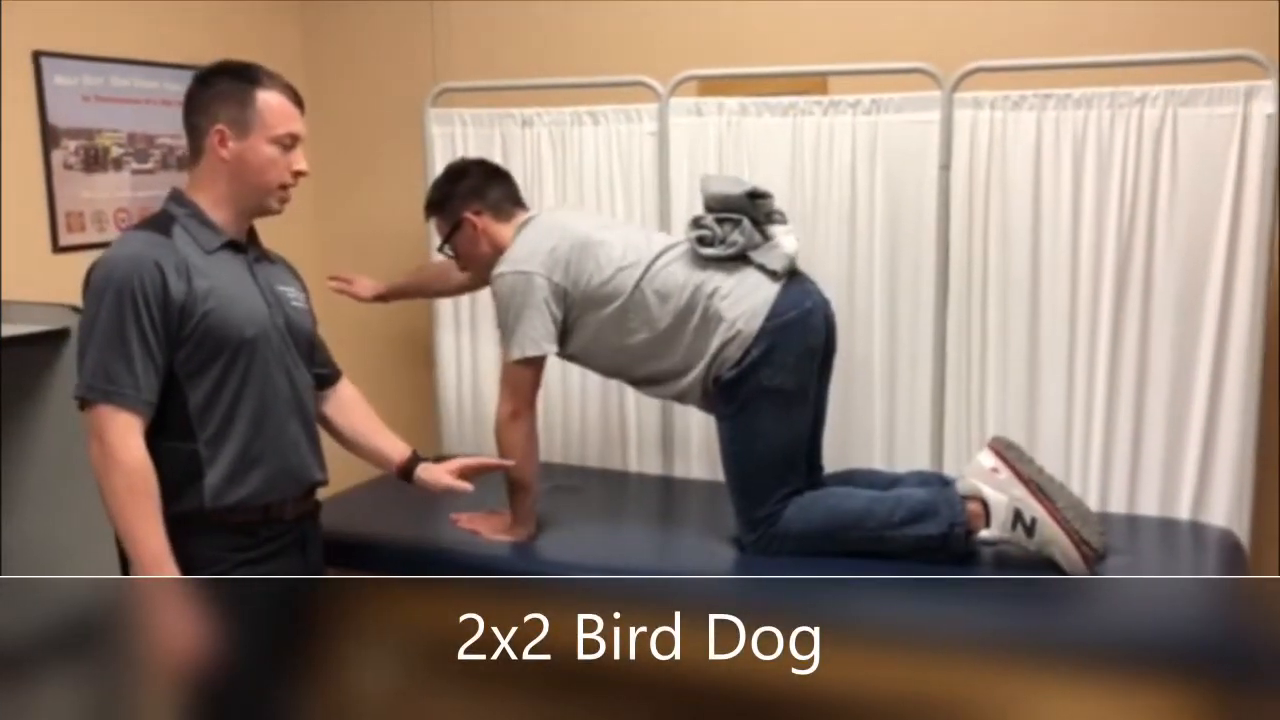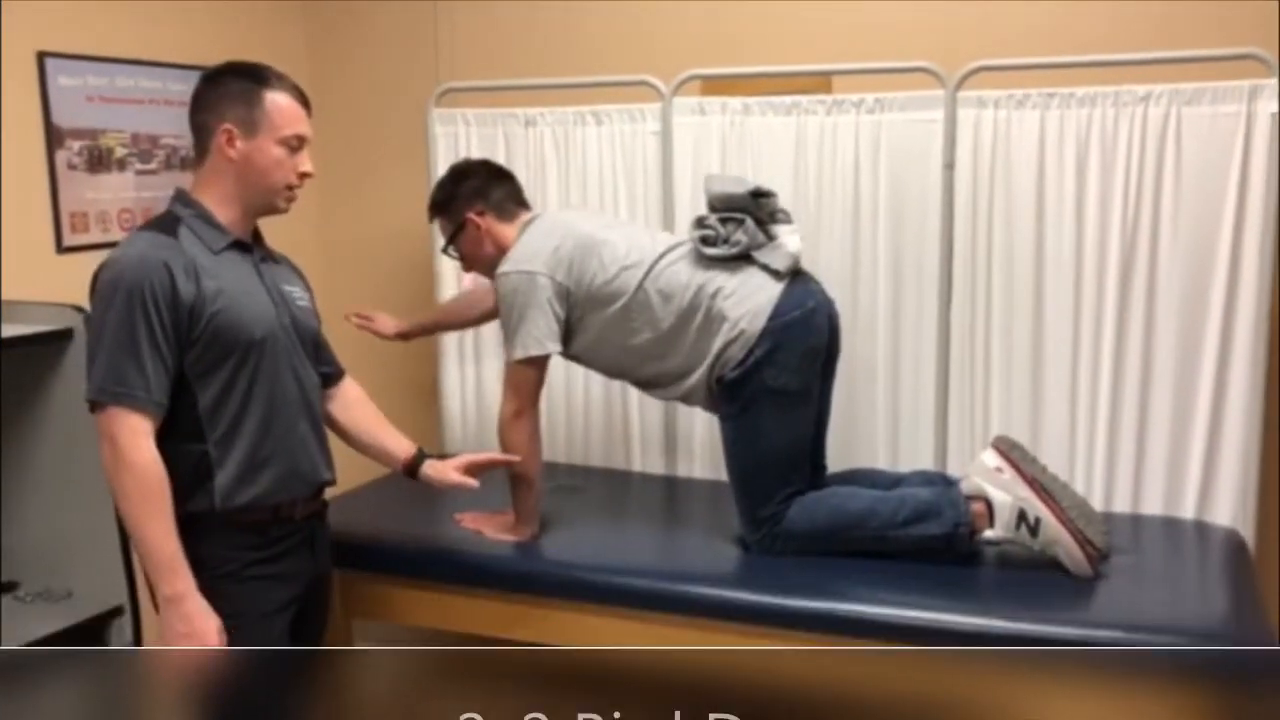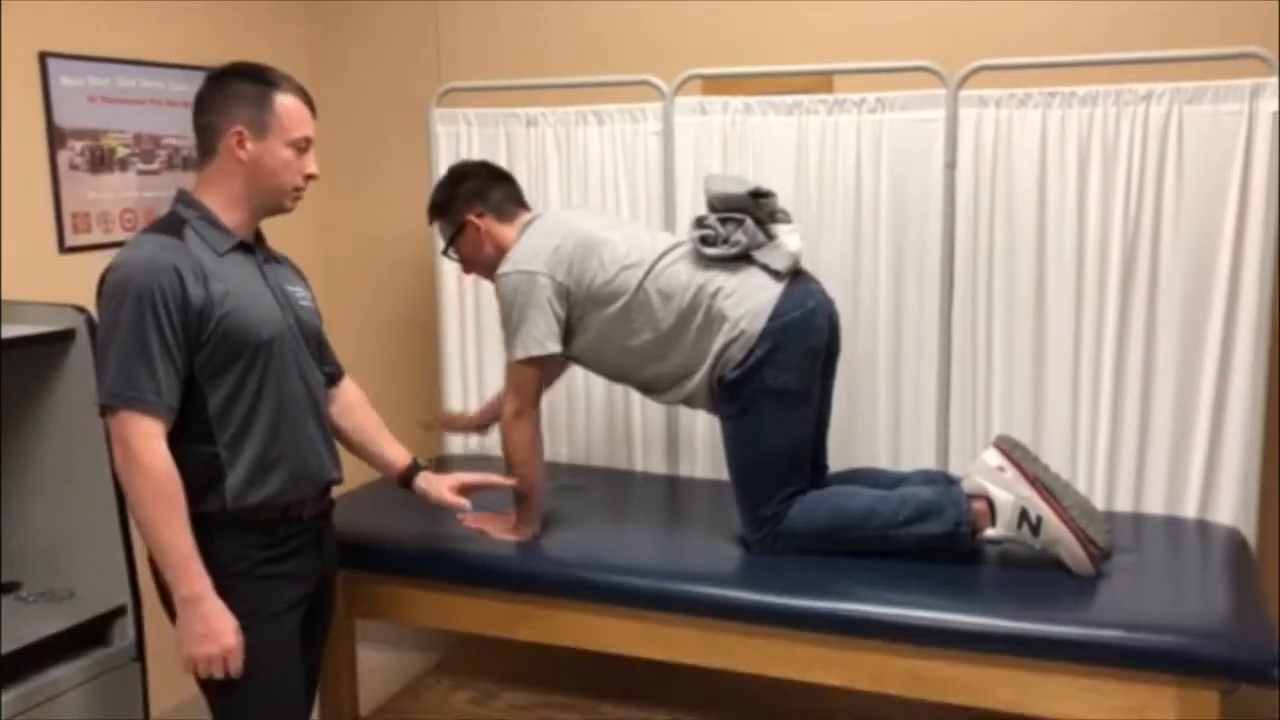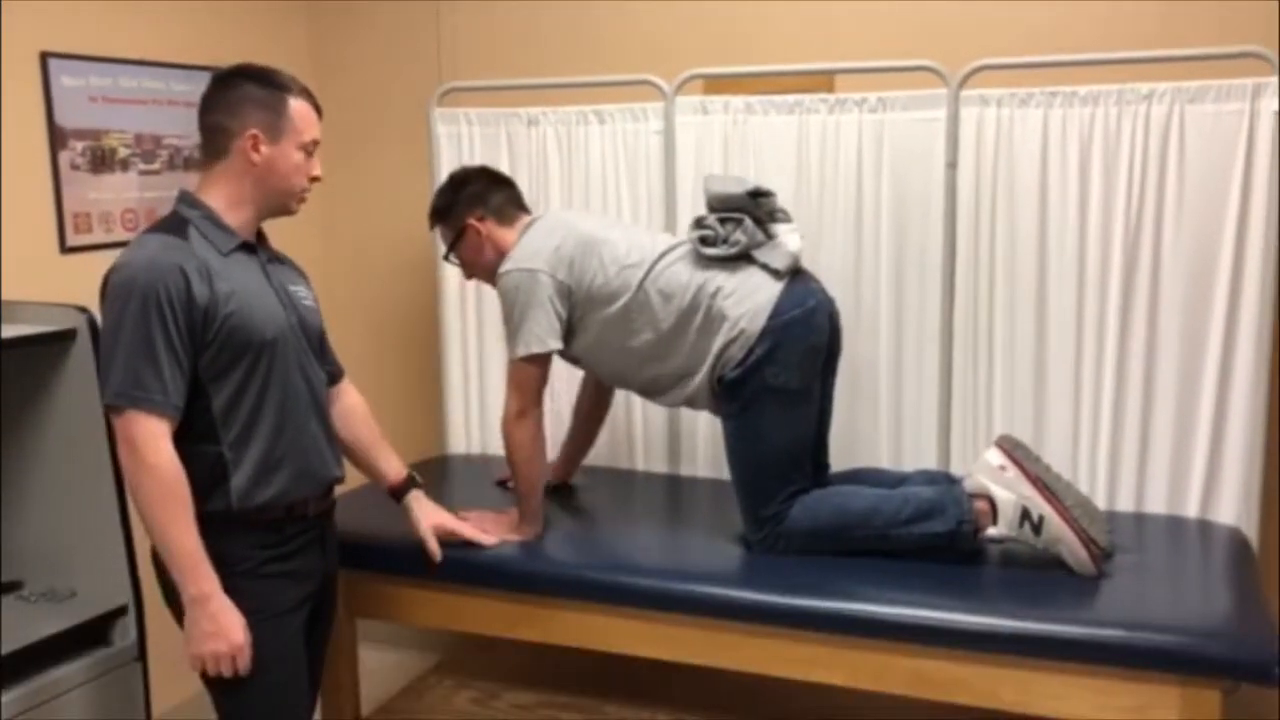
dt=0.3s
person 1, frame 1
left shoulder: (523, 273)
right shoulder: (545, 235)
left elbow: (516, 413)
right elbow: (471, 273)
left wrist: (518, 519)
right wrist: (386, 291)
left hip: (755, 343)
right hip: (787, 309)
left knee: (770, 526)
right knee: (790, 493)
left ankle: (977, 512)
right ankle: (973, 485)
person 1, frame 2
left shoulder: (526, 270)
right shoulder: (551, 236)
left elbow: (519, 413)
right elbow: (490, 299)
left wrist: (522, 520)
right wrist: (405, 328)
left hip: (759, 341)
right hip: (791, 307)
left knee: (773, 526)
right knee: (794, 493)
left ankle: (984, 513)
right ankle: (974, 484)
person 1, frame 3
left shoulder: (524, 271)
right shoulder: (559, 235)
left elbow: (521, 413)
right elbow: (554, 360)
left wrist: (525, 521)
right wrist: (478, 418)
left hip: (762, 342)
right hip: (793, 308)
left knee: (776, 525)
right knee: (800, 491)
left ankle: (985, 513)
right ankle: (978, 485)
person 1, frame 4
left shoulder: (525, 270)
right shoulder: (562, 239)
left elbow: (522, 412)
right elbow: (602, 375)
left wrist: (526, 518)
right wrist: (560, 472)
left hip: (763, 340)
right hip: (793, 308)
left knee: (777, 525)
right knee: (801, 492)
left ankle: (986, 513)
right ankle: (976, 485)
person 2, frame 1
left shoulder: (274, 274)
right shoulder: (140, 265)
left elbow: (330, 388)
right elbow: (118, 441)
left wrist: (413, 467)
left hip: (299, 541)
right hip: (216, 563)
person 2, frame 2
left shoulder: (280, 271)
right shoulder: (149, 267)
left elbow: (332, 388)
right elbow: (128, 442)
left wrist: (420, 462)
right wrist: (176, 597)
left hip: (305, 539)
right hip: (225, 557)
person 2, frame 3
left shoulder: (280, 270)
right shoulder: (154, 270)
left elbow: (334, 391)
right elbow: (140, 445)
left wrist: (415, 473)
right wrist: (194, 598)
left hip: (309, 540)
right hip: (233, 557)
person 2, frame 4
left shoulder: (281, 270)
right shoulder: (159, 269)
left elbow: (334, 393)
right elbow: (144, 444)
left wrist: (409, 493)
right wrist: (202, 597)
left hip: (311, 539)
right hip: (237, 556)
